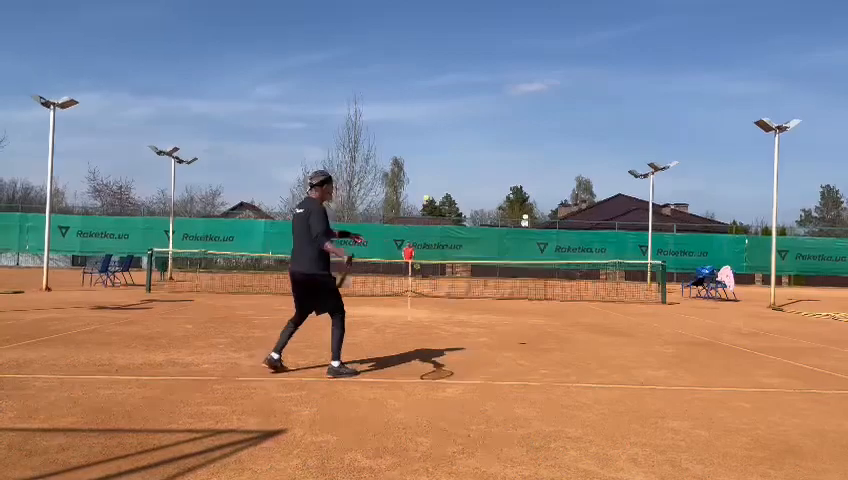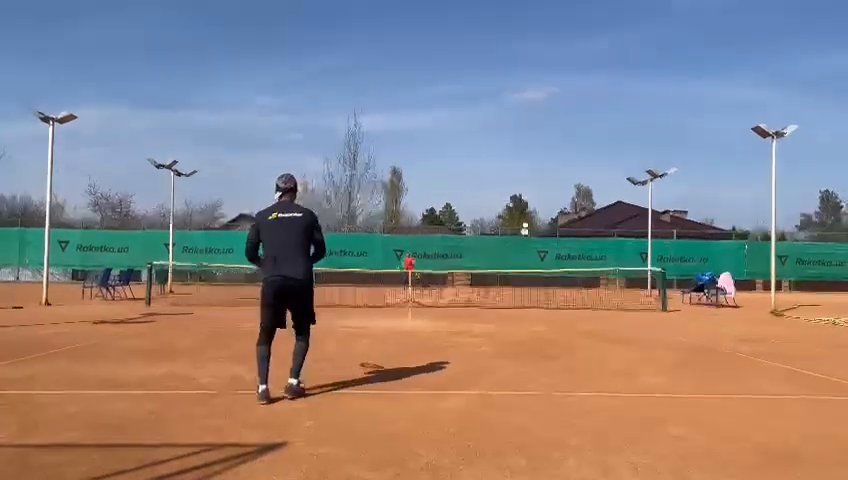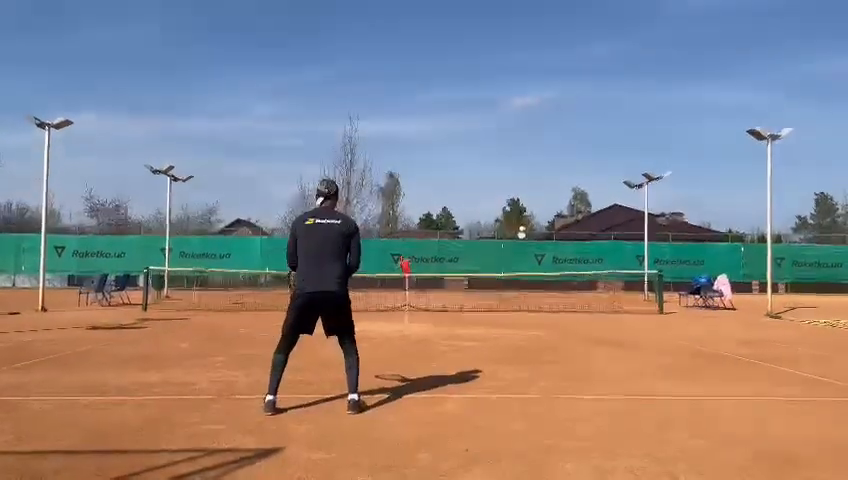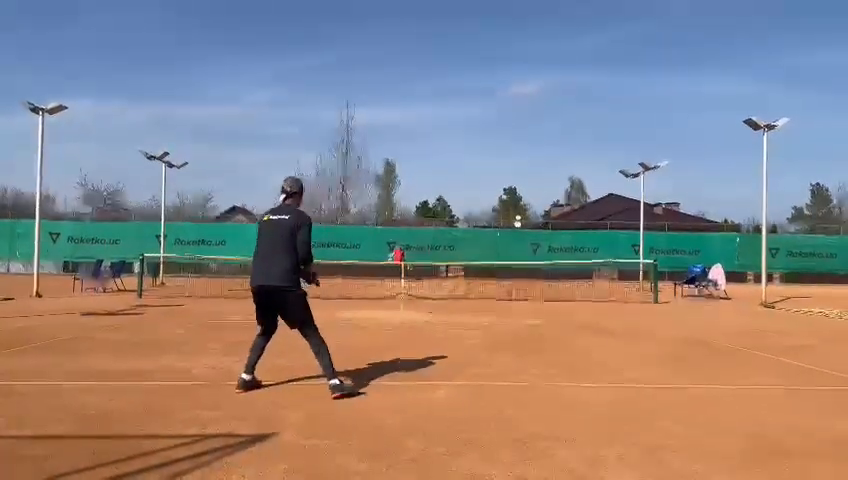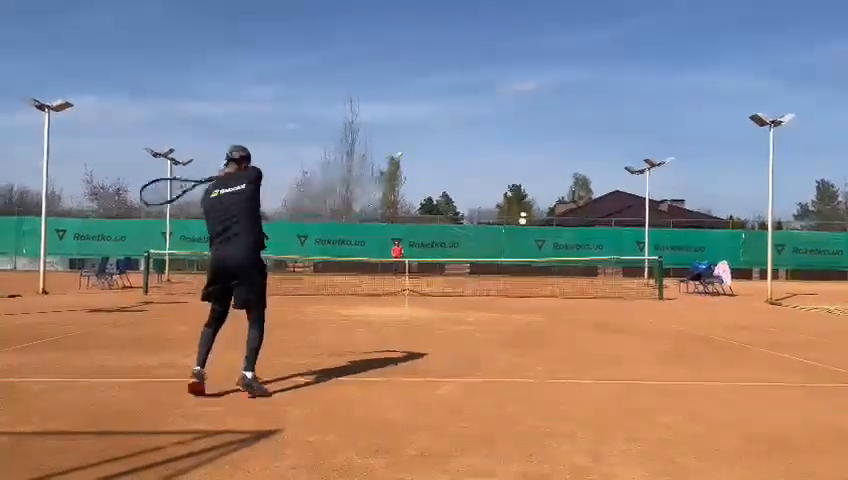
dt=1s
person 1, frame 1
left shoulder: (303, 206)
right shoulder: (316, 208)
right elbow: (321, 240)
left wrist: (348, 234)
right wrist: (341, 253)
left hip: (297, 271)
right hip: (315, 272)
left knee: (300, 315)
right knee: (338, 314)
left ankle: (274, 356)
right ankle: (335, 364)
person 1, frame 2
left shoulder: (262, 216)
right shoulder: (308, 215)
left elbow: (250, 253)
right elbow: (320, 251)
left hip: (273, 282)
right hip: (302, 282)
left knee: (266, 335)
right knee: (302, 333)
left ankle: (263, 388)
right ankle: (293, 382)
person 1, frame 3
left shoulder: (301, 221)
right shoulder: (348, 224)
left elbow: (291, 261)
right elbow: (354, 263)
left hip: (304, 292)
right hip: (335, 292)
left knee: (285, 343)
right knee: (348, 344)
left ankle: (270, 399)
right ankle: (353, 398)
person 1, frame 4
left shoulder: (266, 217)
right shoulder: (301, 218)
right elbow: (304, 255)
right wrist: (310, 274)
left hip: (258, 282)
right hip: (284, 284)
left knee: (267, 329)
right knee: (310, 332)
left ankle: (247, 377)
right ankle: (334, 382)
person 1, frame 5
left shoulder: (209, 192)
right shoulder: (253, 176)
left elbow: (212, 230)
left hip: (220, 260)
right hip: (248, 259)
left knee: (216, 317)
right knee: (256, 319)
left ankle: (199, 371)
right ankle: (248, 375)
